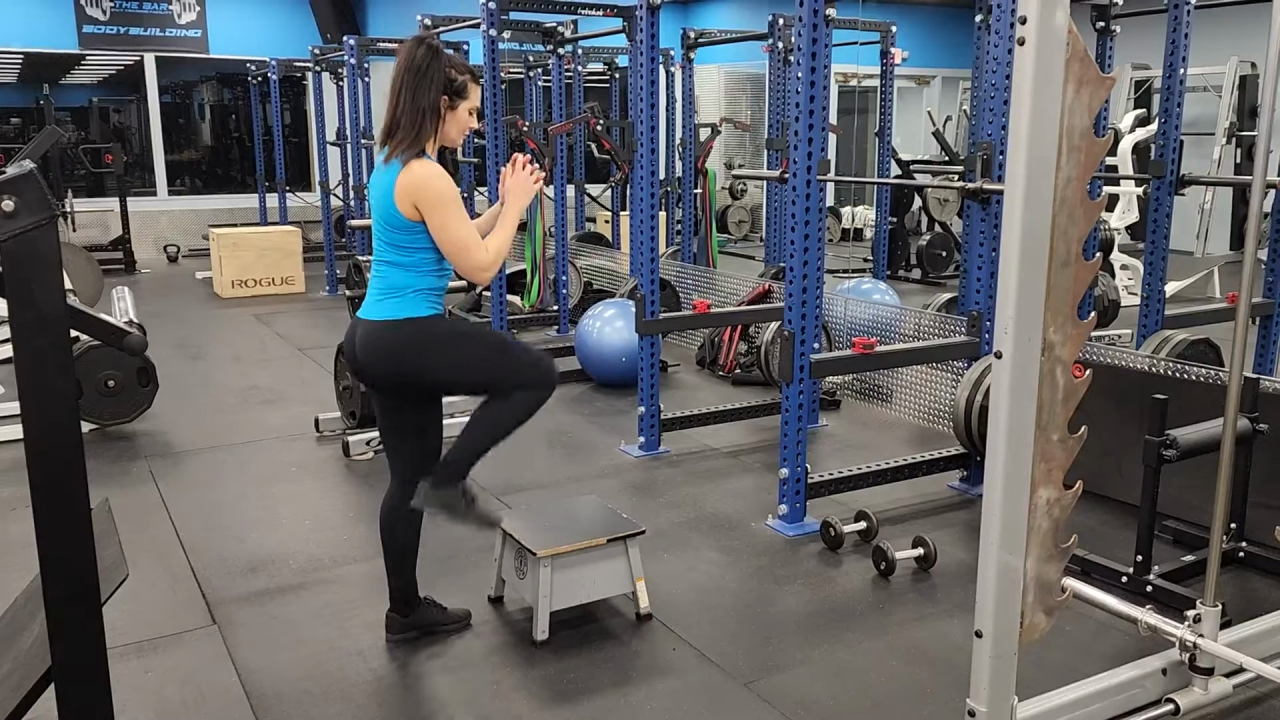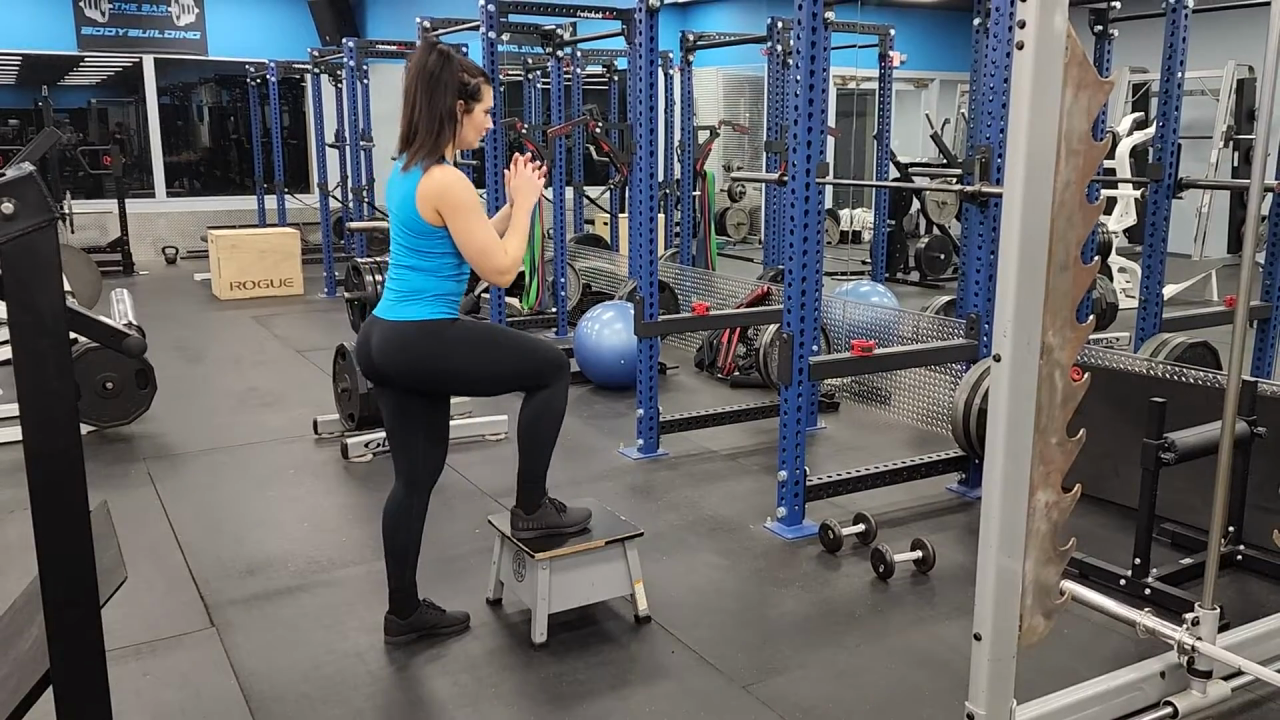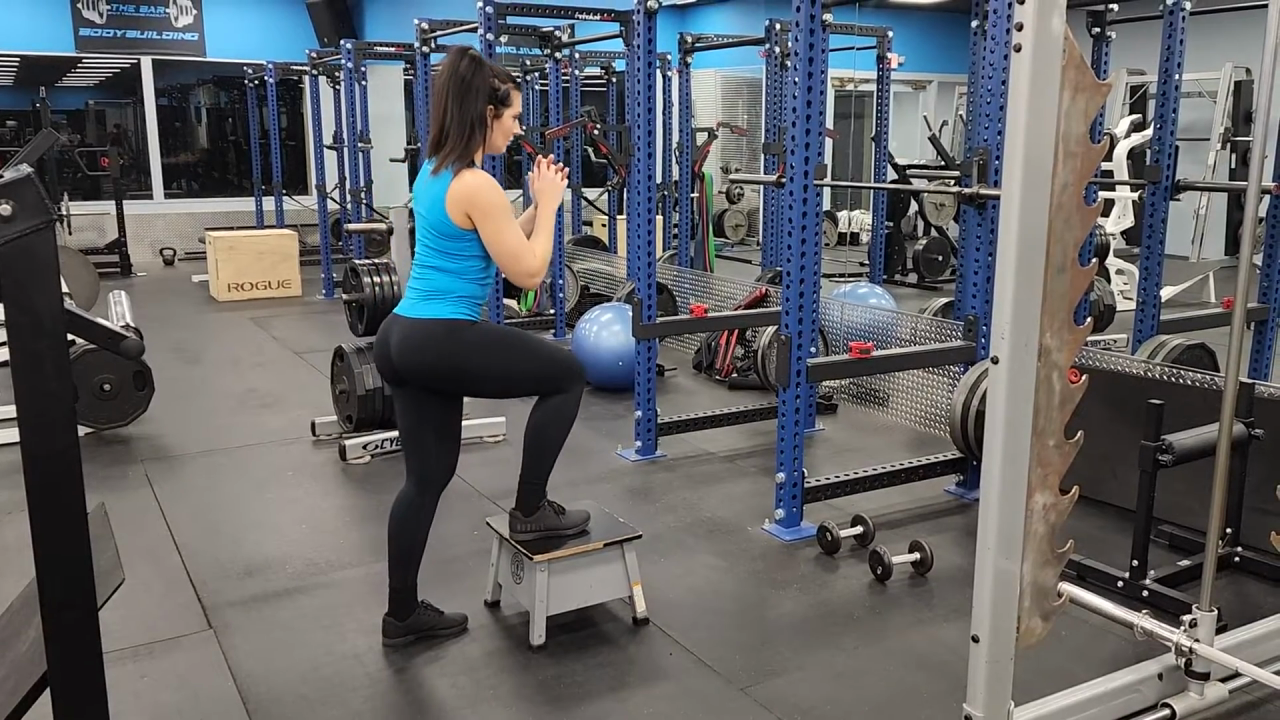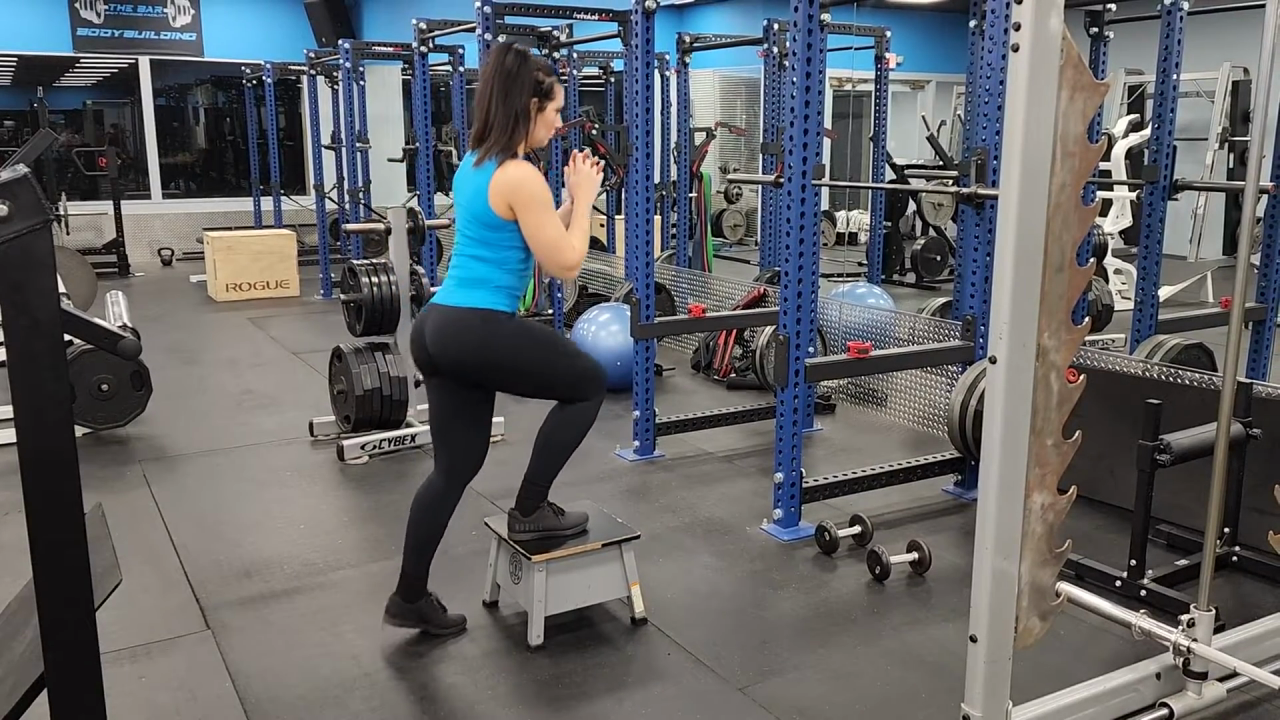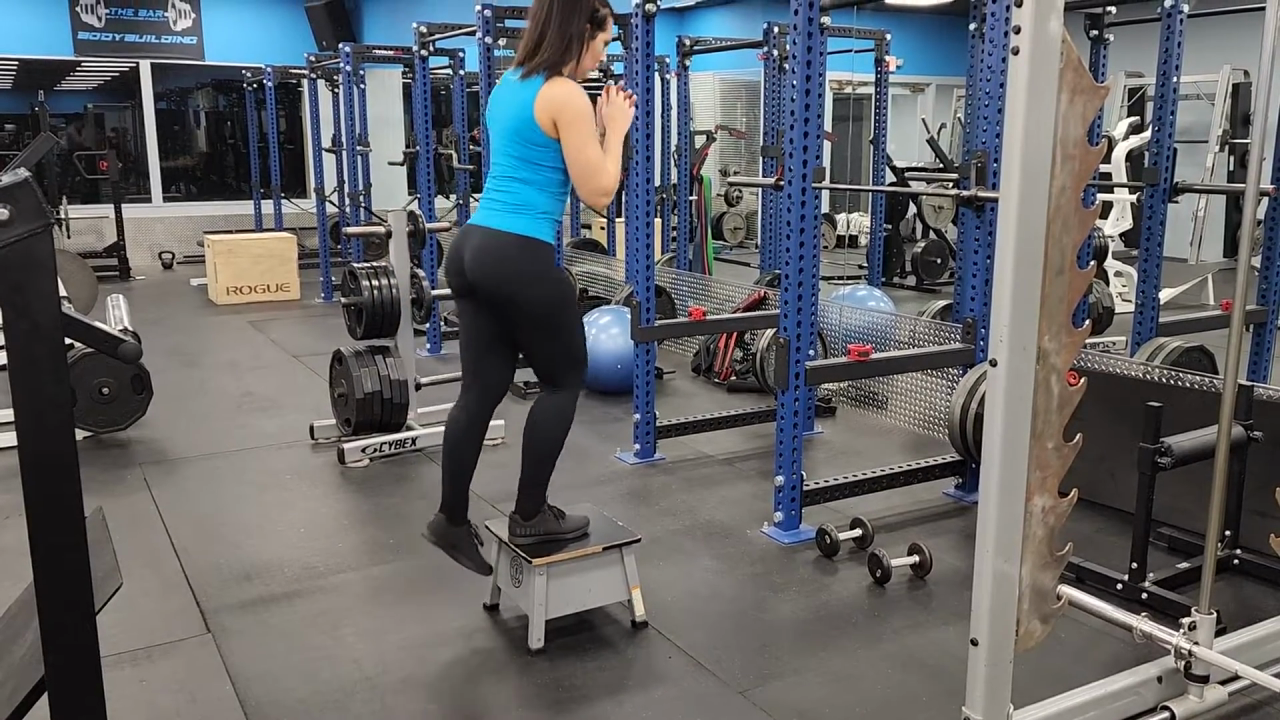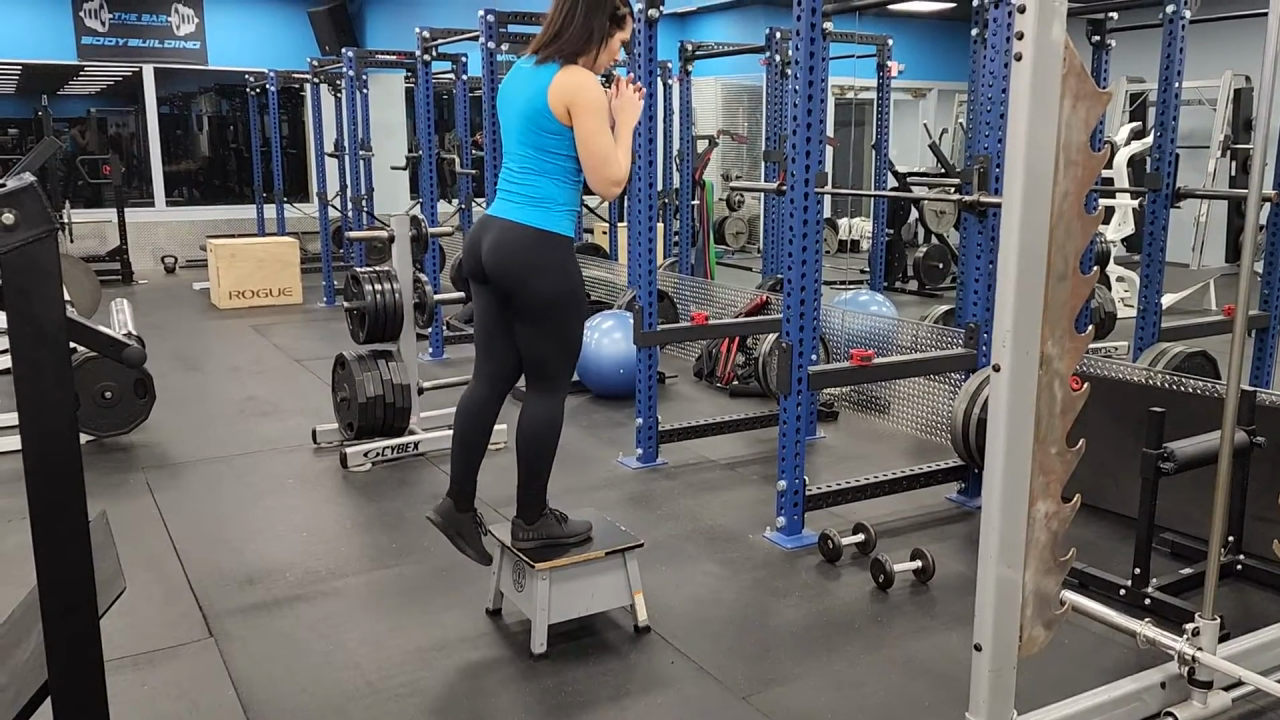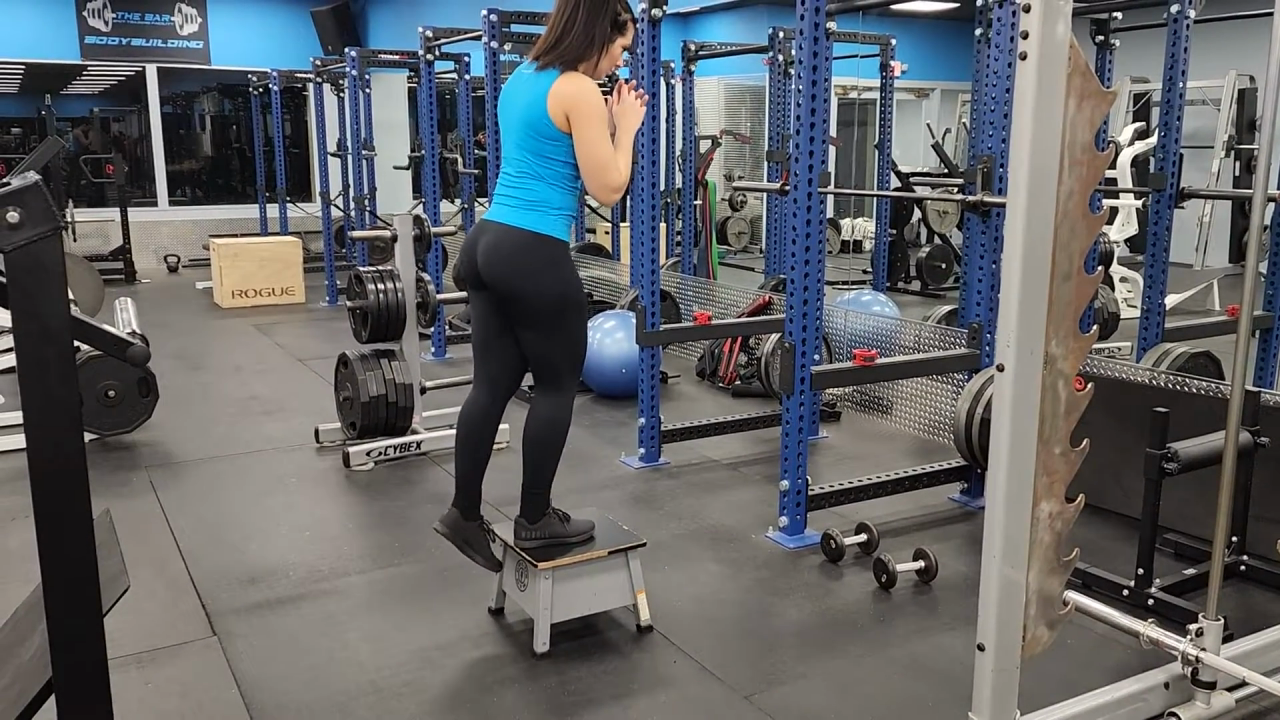
dt=0.4s
person 1, frame 1
left shoulder: (391, 164)
right shoulder: (426, 177)
left elbow: (450, 244)
right elbow: (479, 267)
left wrist: (501, 204)
right wrist: (515, 206)
left hip: (373, 337)
right hip: (408, 338)
left knee: (409, 474)
right knee: (535, 373)
left ankle: (406, 610)
right ankle: (449, 481)
person 1, frame 2
left shoulder: (406, 169)
right shoulder: (446, 182)
right elbow: (500, 270)
left wrist: (513, 205)
right wrist: (523, 205)
left hip: (385, 341)
right hip: (423, 342)
left knee: (415, 477)
right knee: (551, 369)
left ankle: (404, 612)
right ankle: (531, 507)
person 1, frame 3
left shoulder: (433, 172)
right shoulder: (476, 186)
right elbow: (528, 272)
left wrist: (534, 205)
right wrist: (548, 206)
left hip: (403, 339)
right hip: (443, 342)
left knee: (426, 478)
right knee: (567, 375)
left ankle: (402, 613)
right ankle: (530, 509)
person 1, frame 4
left shoulder: (474, 164)
right shoulder: (518, 177)
right elbow: (564, 265)
left wrist: (568, 201)
right wrist: (583, 200)
left hip: (437, 329)
right hip: (478, 331)
left knee: (454, 467)
right knee: (587, 384)
left ankle: (410, 597)
right ankle: (530, 511)
person 1, frame 5
left shoulder: (508, 85)
right shoulder: (565, 95)
right elbow: (597, 193)
left wrist: (597, 128)
right wrist: (614, 130)
left hip: (471, 250)
right hip: (520, 258)
left knee: (480, 391)
right knee: (565, 378)
left ankle: (452, 520)
right ankle: (530, 515)
person 1, frame 6
left shoulder: (519, 74)
right shoulder: (580, 84)
right elbow: (608, 183)
left wrist: (606, 118)
right wrist: (625, 123)
left hip: (490, 238)
right hip: (538, 251)
left knee: (492, 377)
right knee: (548, 386)
left ankle: (458, 505)
right ankle: (531, 520)
person 1, frame 7
left shoulder: (521, 78)
right shoulder: (577, 91)
right elbow: (607, 189)
left wrist: (606, 122)
right wrist: (625, 129)
left hip: (485, 243)
right hip: (533, 254)
left knee: (492, 384)
right knee: (557, 385)
left ankle: (464, 514)
right ankle: (535, 519)
